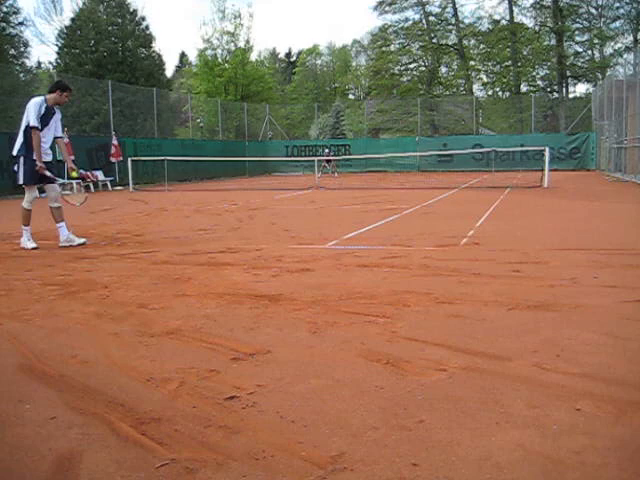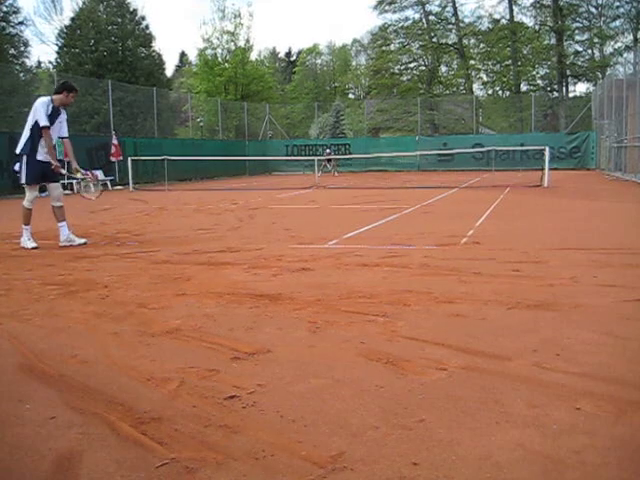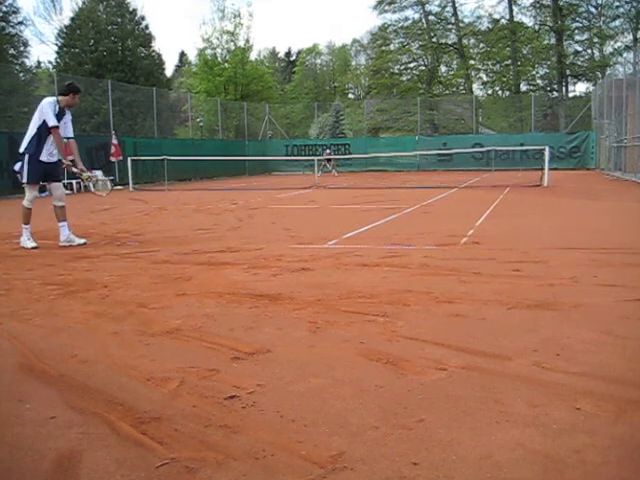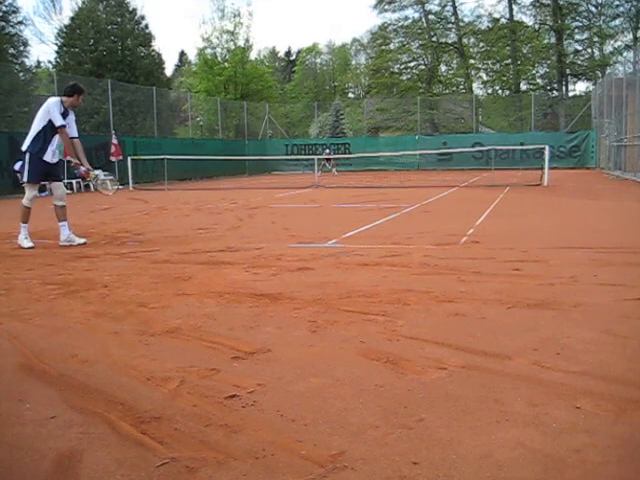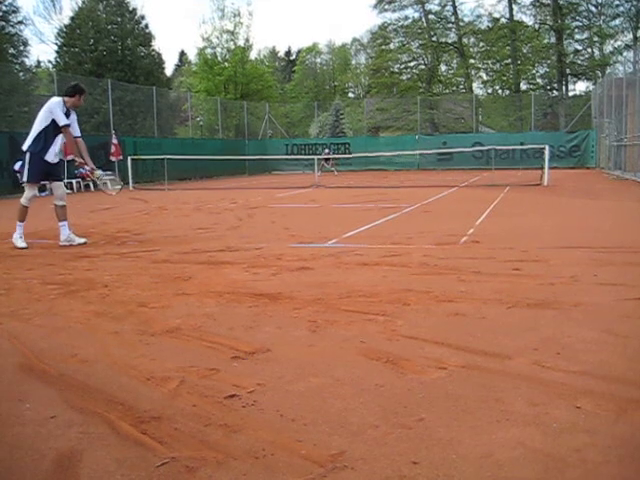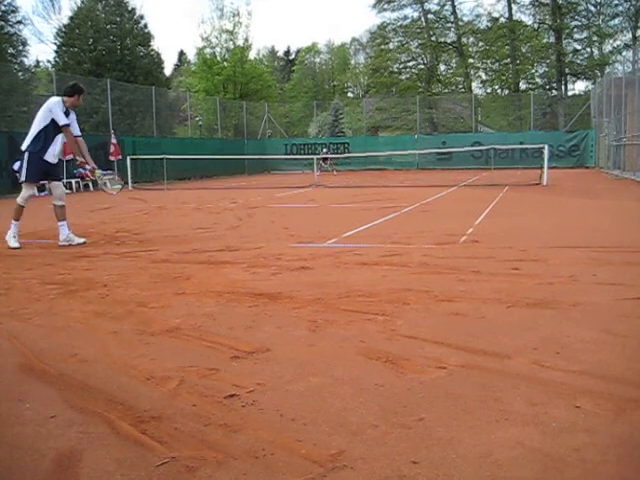
dt=0.1s
person 1, frame 1
left shoulder: (57, 113)
right shoulder: (36, 103)
left elbow: (59, 138)
right elbow: (35, 132)
left wrist: (68, 161)
right wrist: (38, 159)
left hip: (45, 158)
right hip: (28, 156)
left knee: (55, 195)
right knee: (30, 195)
left ankle: (64, 236)
right ankle: (26, 237)
person 1, frame 2
left shoulder: (62, 113)
right shoulder: (42, 103)
left elbow: (65, 139)
right elbow: (45, 132)
left wrist: (73, 162)
right wrist: (53, 158)
left hip: (48, 158)
right hip: (31, 155)
left knee: (57, 194)
right knee: (31, 195)
left ankle: (65, 236)
right ankle: (26, 236)
person 1, frame 3
left shoulder: (67, 114)
right shoulder: (48, 103)
left elbow: (70, 139)
right elbow: (55, 132)
left wrist: (79, 163)
right wrist: (65, 158)
left hip: (51, 158)
right hip: (33, 154)
left knee: (59, 194)
right knee: (31, 195)
left ankle: (65, 235)
right ankle: (26, 235)
person 1, frame 4
left shoulder: (70, 115)
right shoulder: (53, 103)
left elbow: (75, 140)
right elbow: (62, 132)
left wrist: (85, 163)
right wrist: (74, 158)
left hip: (53, 157)
right hip: (35, 154)
left knee: (60, 194)
right knee: (31, 194)
left ankle: (65, 235)
right ankle: (23, 234)
person 1, frame 5
left shoulder: (72, 114)
right shoulder: (55, 103)
left elbow: (78, 139)
right elbow: (67, 133)
left wrist: (89, 162)
right wrist: (77, 157)
left hip: (53, 157)
right hip: (36, 153)
left knee: (60, 194)
right knee: (30, 193)
left ankle: (66, 235)
right ankle: (19, 233)
person 1, frame 6
left shoulder: (71, 114)
right shoulder: (54, 103)
left elbow: (78, 138)
right elbow: (67, 132)
left wrist: (90, 161)
right wrist: (78, 156)
left hip: (52, 157)
right hip: (34, 153)
left knee: (59, 193)
right knee: (27, 193)
left ankle: (65, 235)
right ankle: (13, 232)
